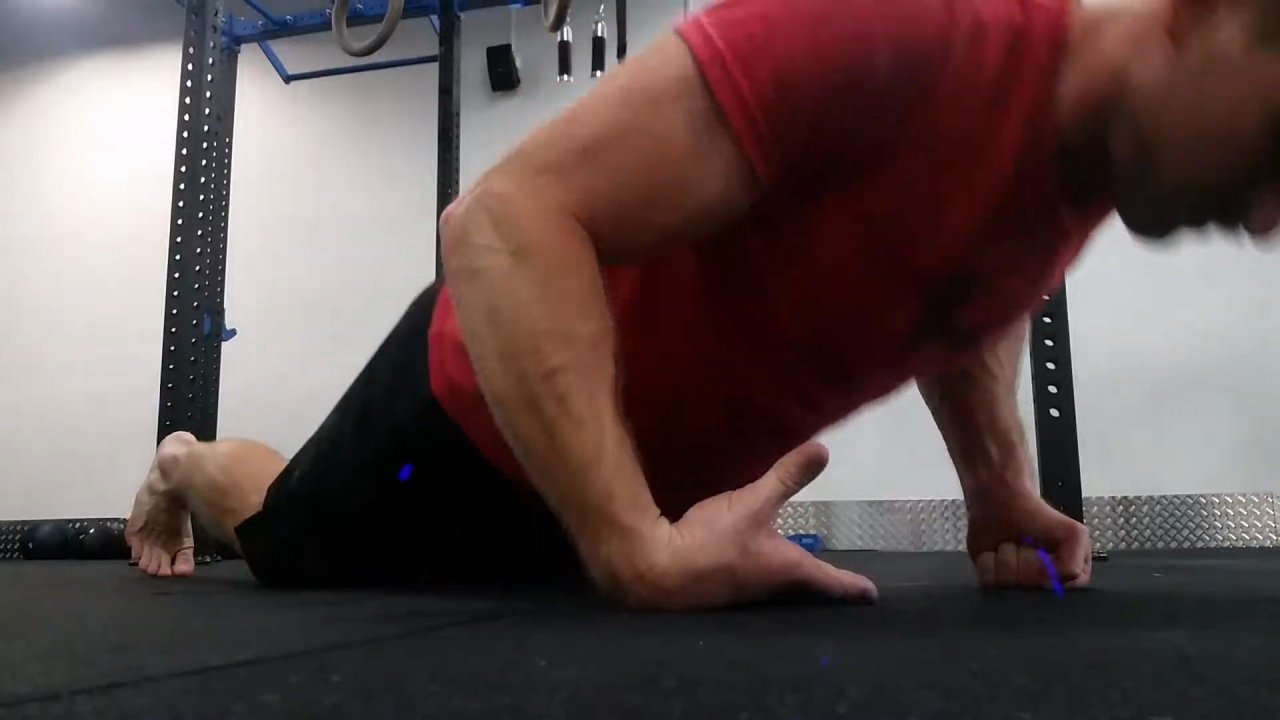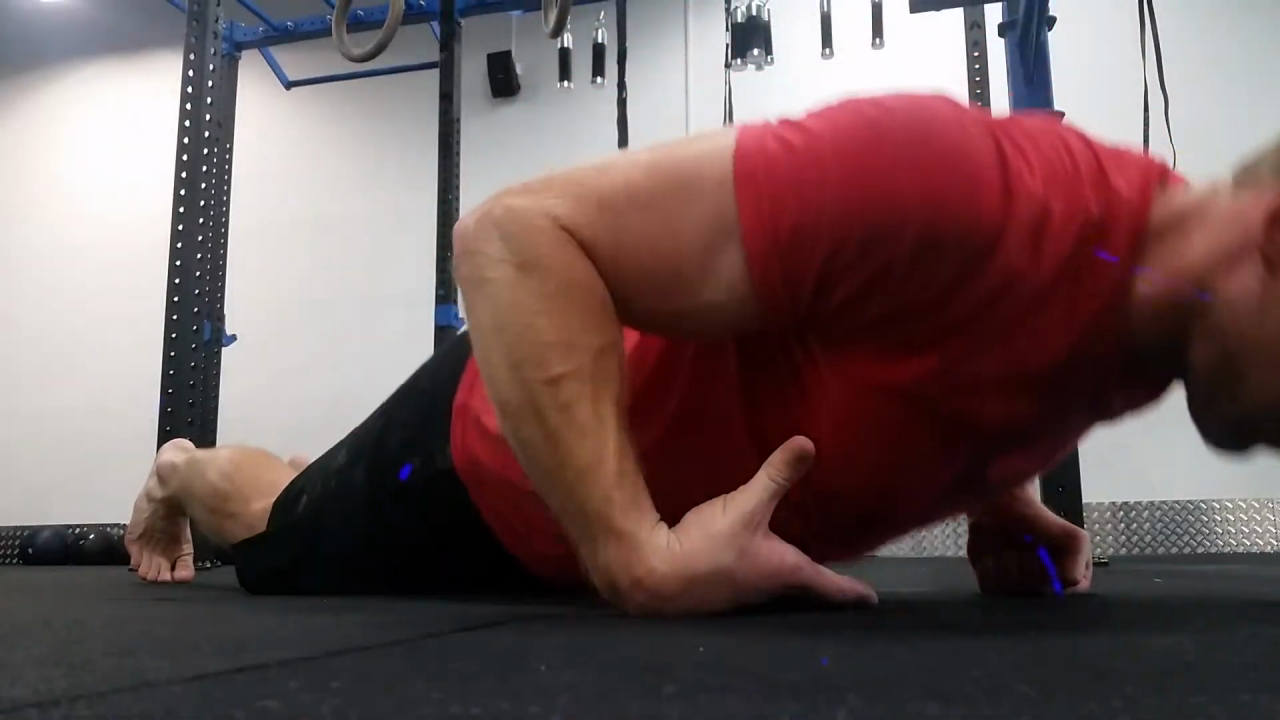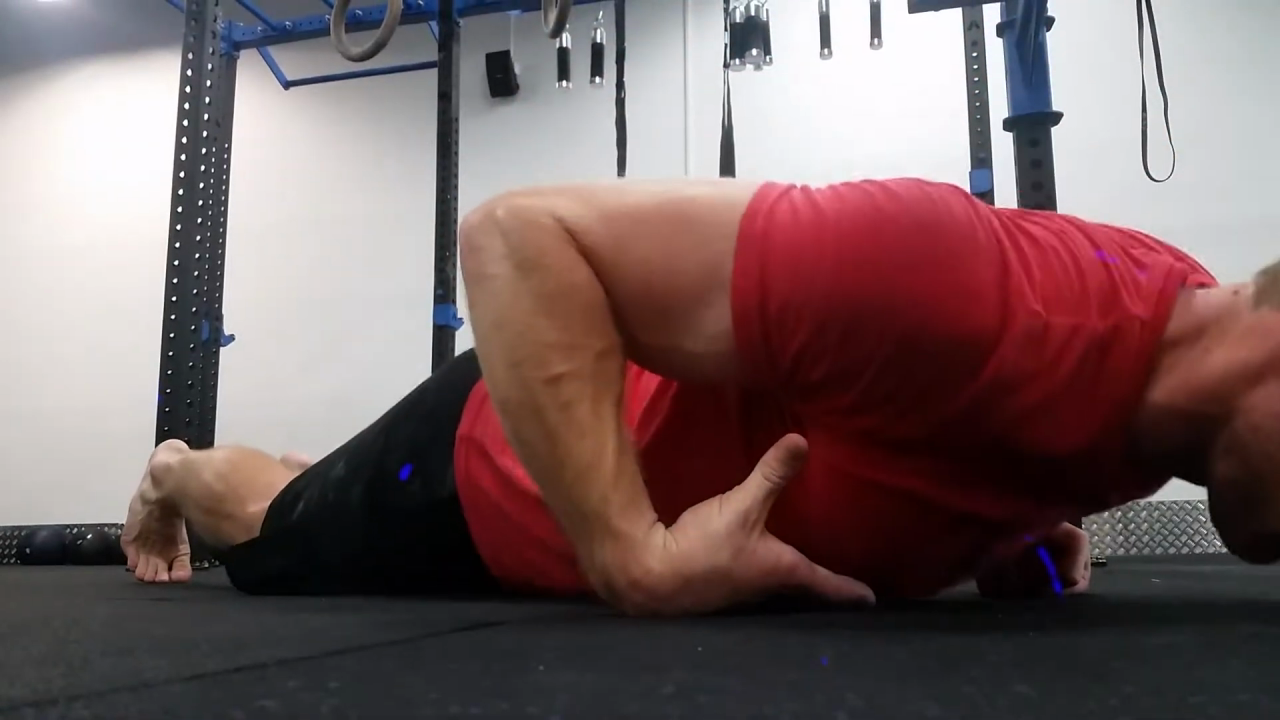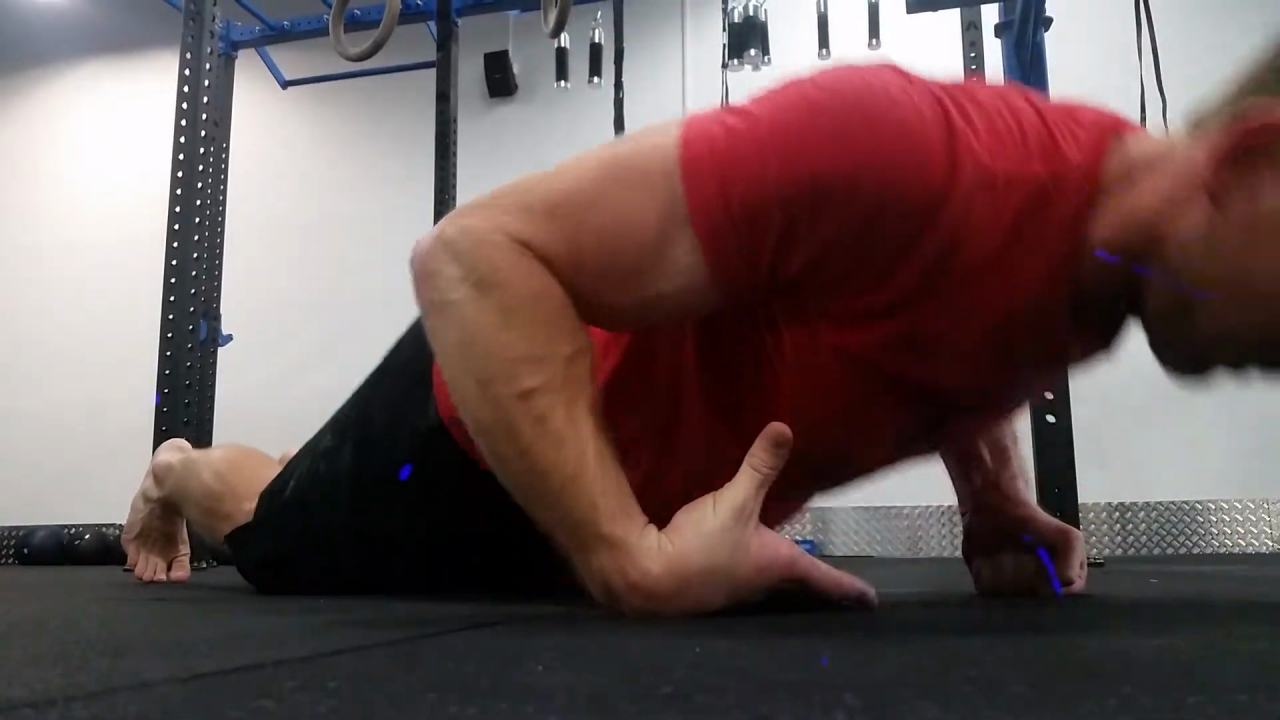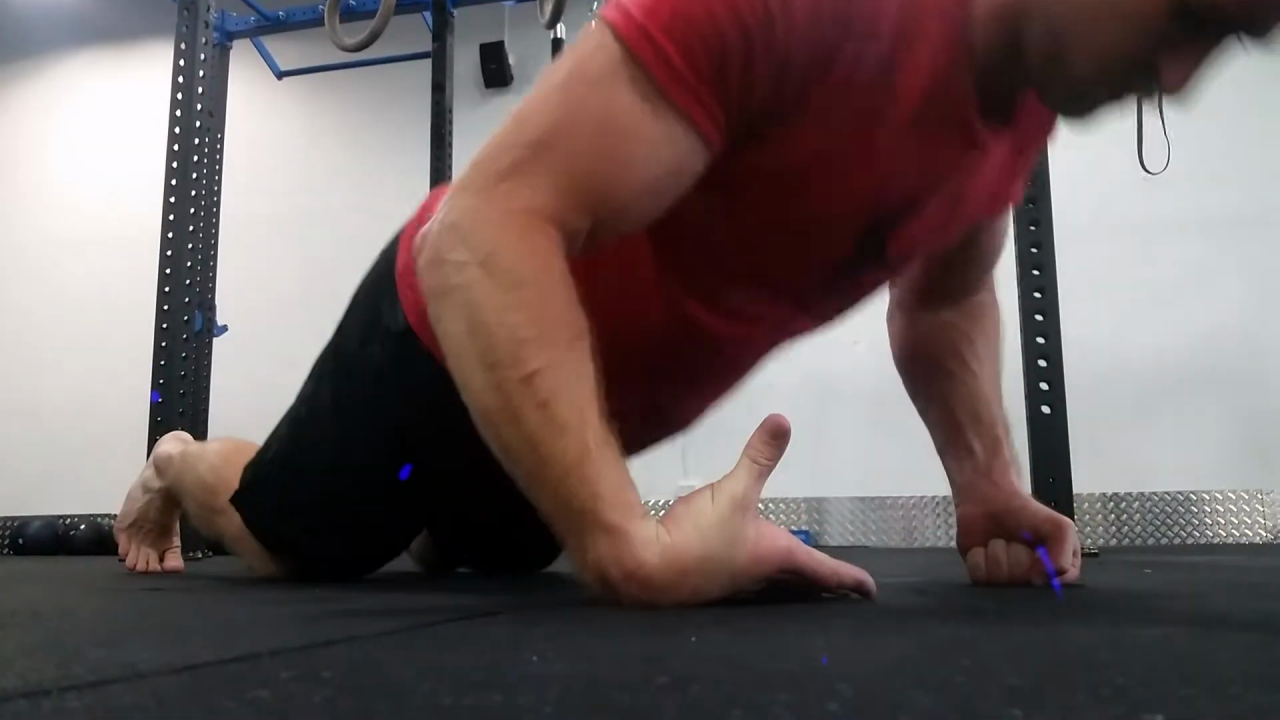
dt=0.3s
person 1, frame 1
left shoulder: (1106, 147)
right elbow: (505, 222)
left wrist: (1002, 494)
right wrist: (638, 550)
left hip: (631, 465)
right hip: (485, 399)
left knee: (460, 595)
right knee: (292, 559)
right ankle: (188, 467)
person 1, frame 2
left shoulder: (1170, 279)
right shoulder: (964, 201)
right elbow: (515, 238)
left wrist: (998, 500)
right wrist: (638, 555)
right hip: (496, 470)
right knee: (286, 547)
right ankle: (184, 473)
person 1, frame 3
left shoulder: (1179, 327)
right shoulder: (975, 302)
right elbow: (516, 236)
left wrist: (1004, 519)
right wrist: (638, 558)
right hip: (496, 493)
right knee: (282, 545)
right ankle: (179, 473)
person 1, frame 4
left shoulder: (1110, 229)
right shoulder: (903, 154)
right elbow: (473, 256)
left wrist: (999, 507)
right wrist: (633, 557)
right hip: (486, 396)
right knee: (287, 561)
right ankle: (184, 475)
person 1, frame 5
left shoulder: (1022, 97)
left elbow: (944, 300)
right elbow: (479, 231)
left wrist: (987, 488)
right wrist: (629, 545)
left hip: (596, 400)
right hip: (458, 332)
left knee: (456, 553)
right knee: (291, 546)
right ankle: (182, 468)
